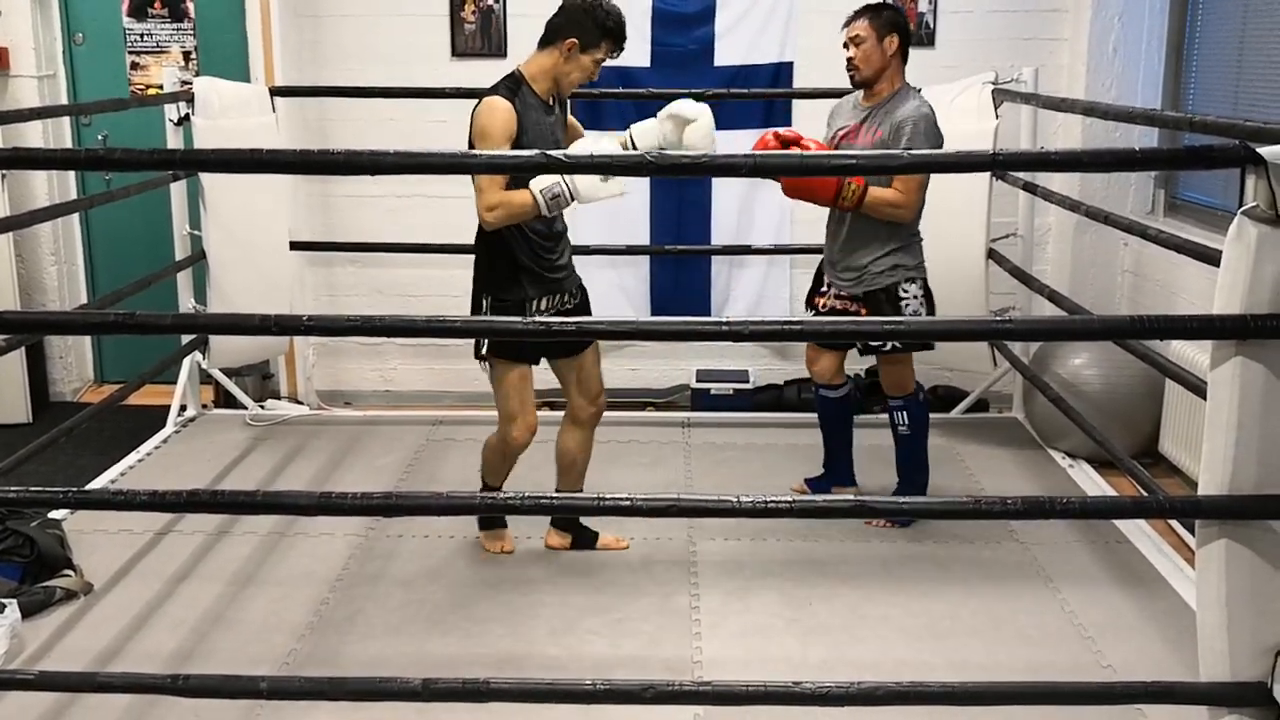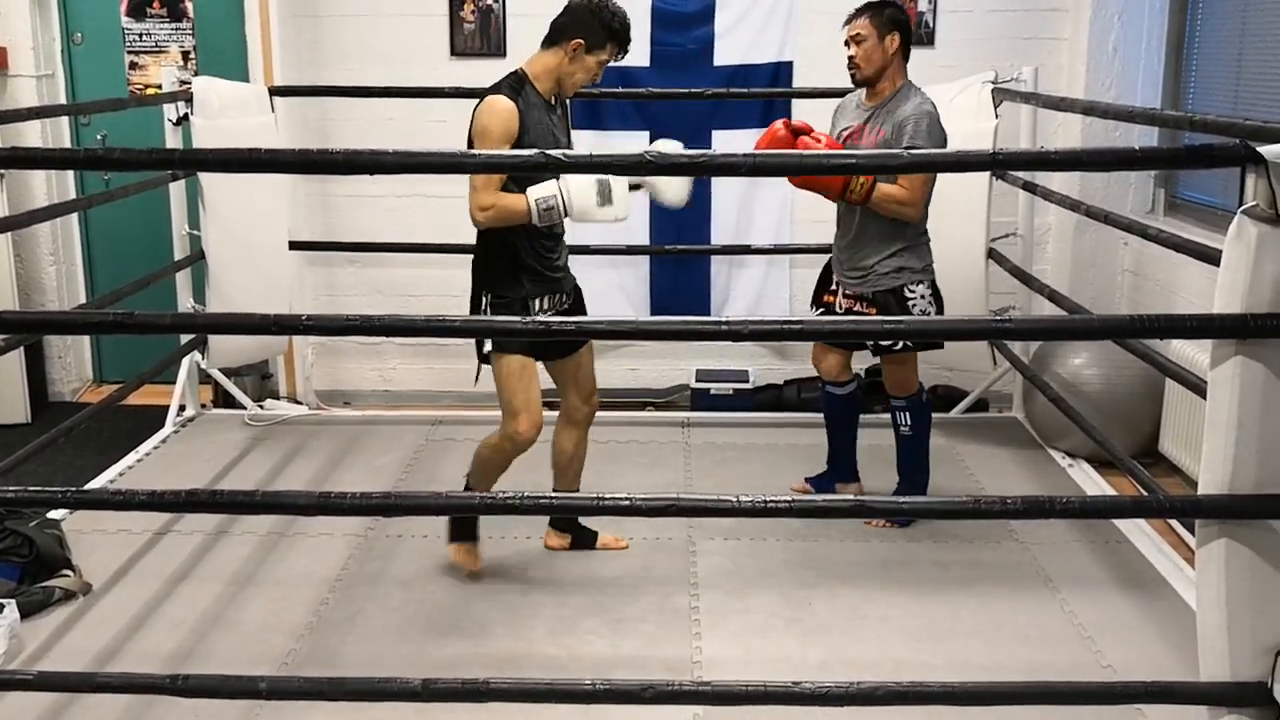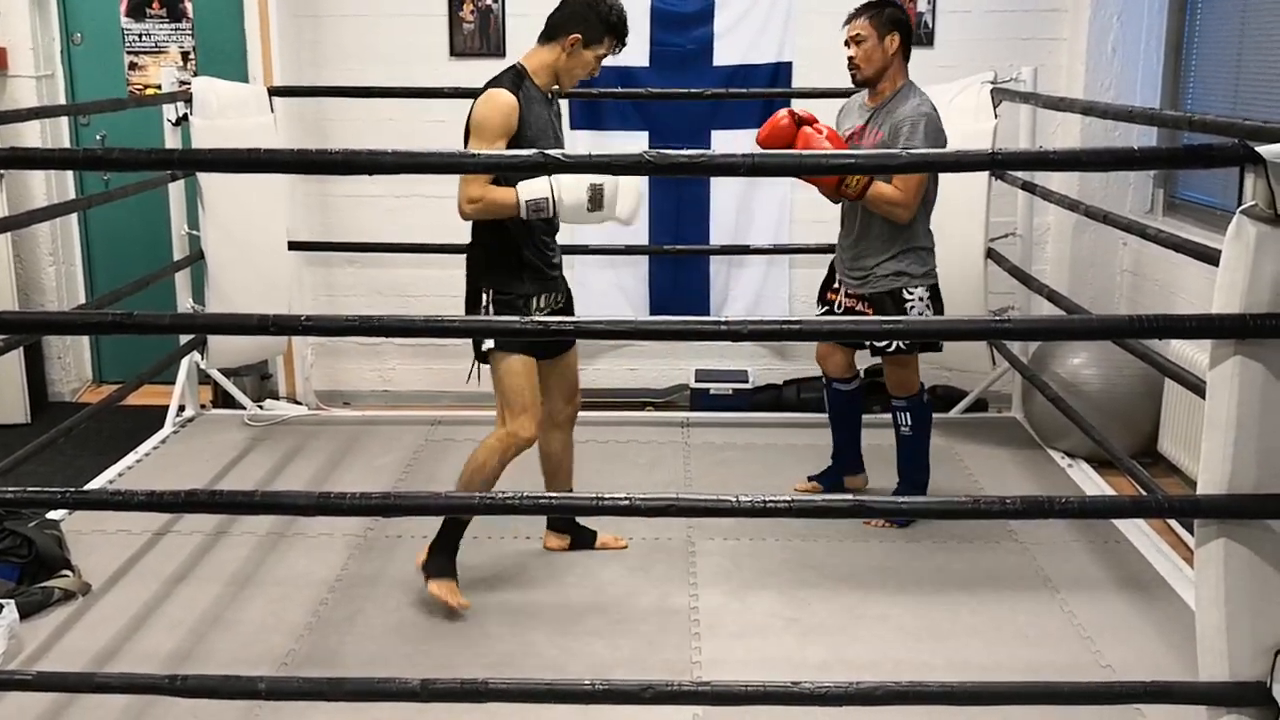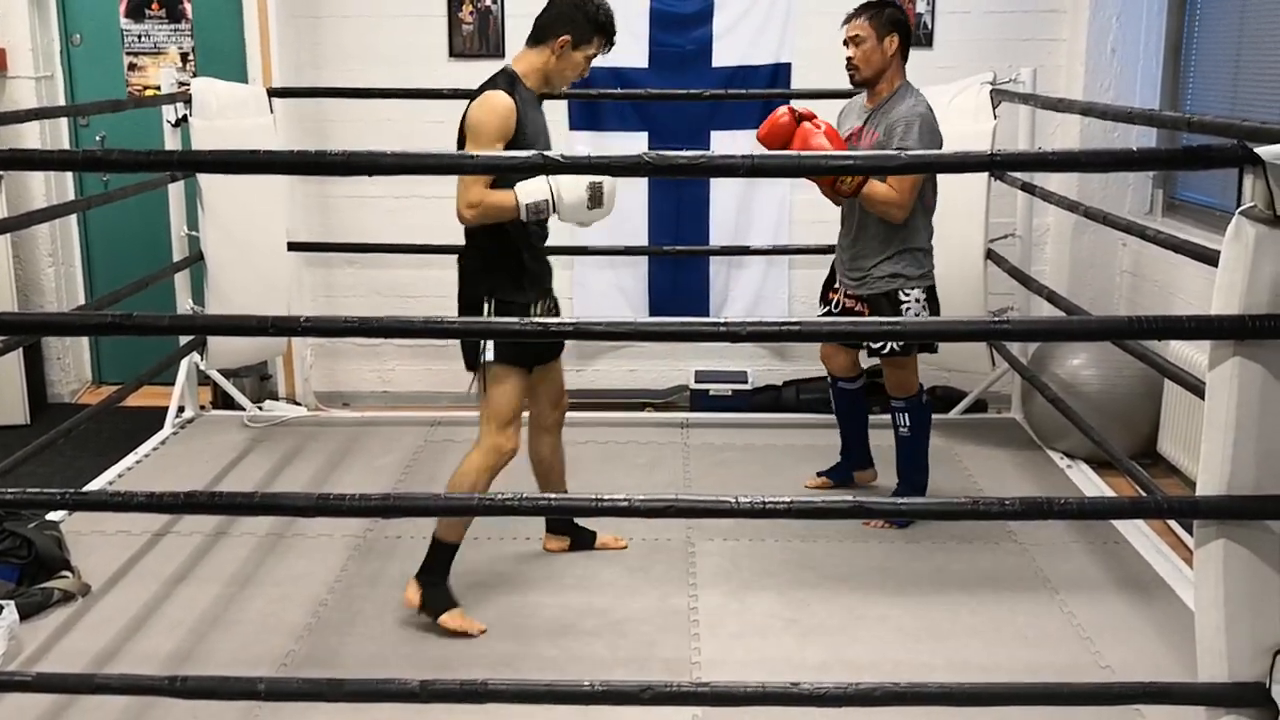
dt=0.1s
person 1, frame 1
left shoulder: (553, 101)
right shoulder: (500, 110)
left elbow: (586, 157)
right elbow: (492, 212)
left wrist: (653, 133)
right wrist: (565, 187)
left hip: (559, 282)
right hip: (508, 291)
left knee: (588, 406)
right knee: (516, 431)
left ankle: (565, 527)
right ankle: (492, 508)
person 1, frame 2
left shoulder: (555, 102)
right shoulder: (502, 106)
right elbow: (483, 209)
left wrist: (635, 174)
right wrist: (562, 197)
left hip: (554, 279)
right hip: (508, 290)
left knee: (581, 405)
right knee: (523, 427)
left ankle: (563, 525)
right ankle: (464, 516)
person 1, frame 3
left shoulder: (546, 99)
right shoulder: (503, 100)
right elbow: (473, 200)
left wrist: (582, 187)
right wrist: (555, 192)
left hip: (543, 279)
right hip: (503, 286)
left knee: (564, 408)
right knee: (519, 427)
left ankle: (564, 527)
right ankle: (440, 557)
person 1, frame 4
left shoulder: (530, 99)
right shoulder: (497, 103)
right elbow: (470, 206)
left wrist: (570, 189)
right wrist: (553, 193)
left hip: (529, 282)
right hip: (496, 292)
left knee: (551, 411)
right knee: (499, 439)
left ankle: (561, 527)
right ankle: (429, 580)
person 2, frame 1
left shoulder: (914, 117)
right shoulder: (842, 108)
left elbow: (904, 207)
left wrist: (841, 187)
right wrist: (796, 160)
left hip: (889, 276)
right hip: (839, 267)
left knee: (897, 383)
right knee: (823, 366)
left ankle: (913, 491)
right ankle: (838, 476)
person 2, frame 2
left shoulder: (917, 115)
right shoulder: (847, 107)
left elbow: (911, 205)
right elbow: (836, 184)
left wrist: (848, 183)
right wrist: (803, 156)
left hip: (897, 276)
right hip: (846, 267)
left knee: (900, 384)
right knee: (829, 363)
left ankle: (913, 491)
right ankle: (842, 473)
person 2, frame 3
left shoulder: (917, 116)
right shoulder: (851, 107)
left elbow: (903, 206)
right elbow: (838, 191)
left wrist: (844, 174)
right wrist: (808, 149)
left hip: (900, 276)
right hip: (850, 265)
left knee: (901, 382)
right knee: (832, 359)
left ankle: (913, 491)
right ankle: (846, 468)
person 2, frame 4
left shoulder: (913, 116)
right shoulder: (853, 107)
left elbow: (897, 206)
right elbow: (839, 191)
left wrist: (839, 172)
right wrist: (807, 147)
left hip: (897, 277)
right hip: (851, 266)
left knee: (901, 382)
right knee: (837, 359)
left ankle: (912, 492)
right ankle: (856, 463)
